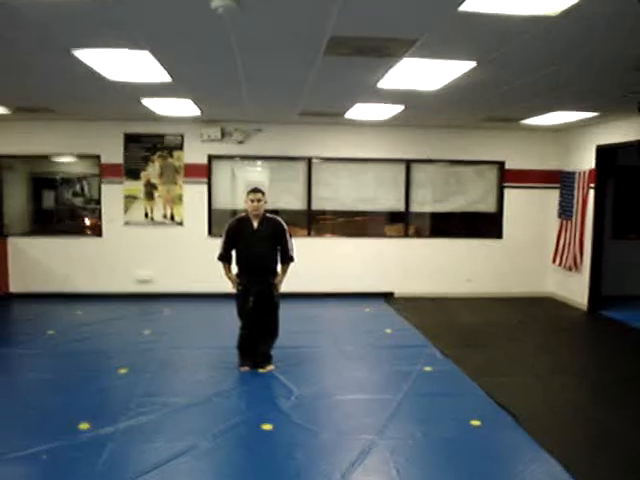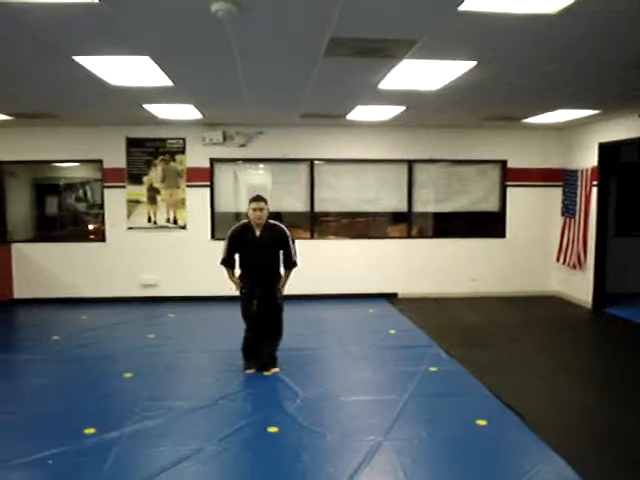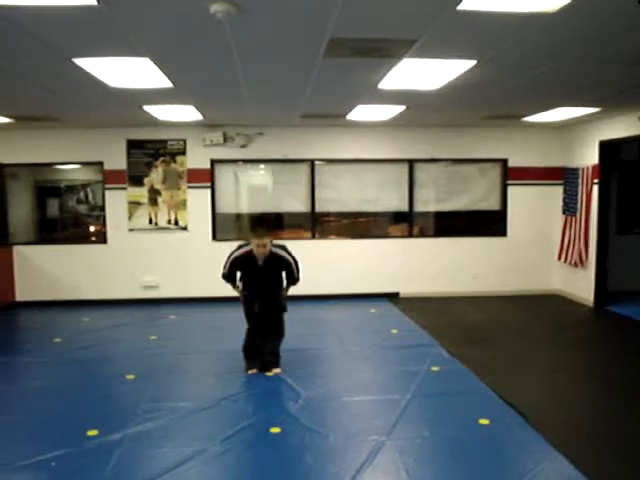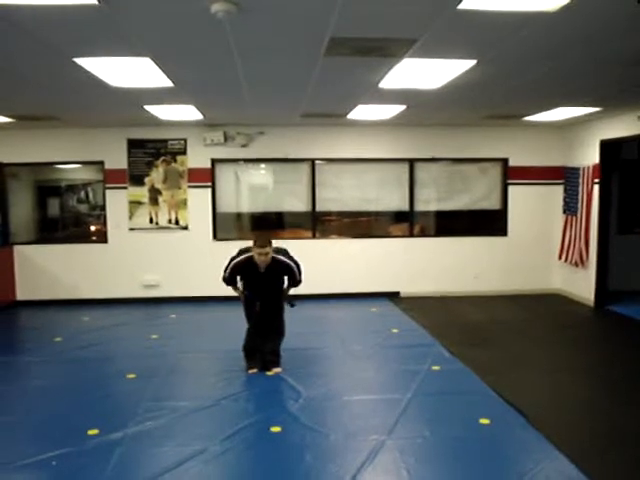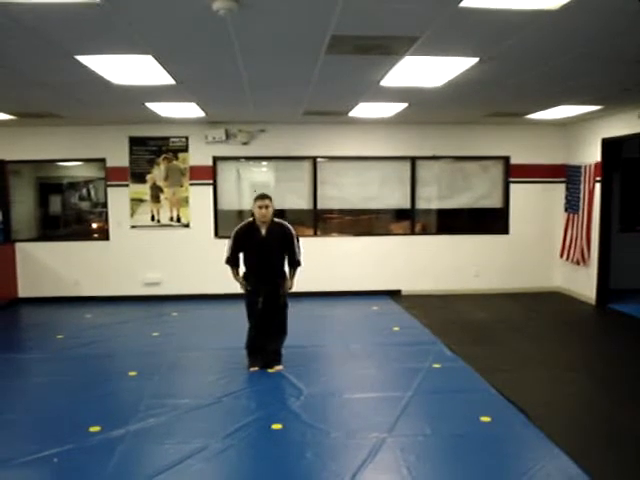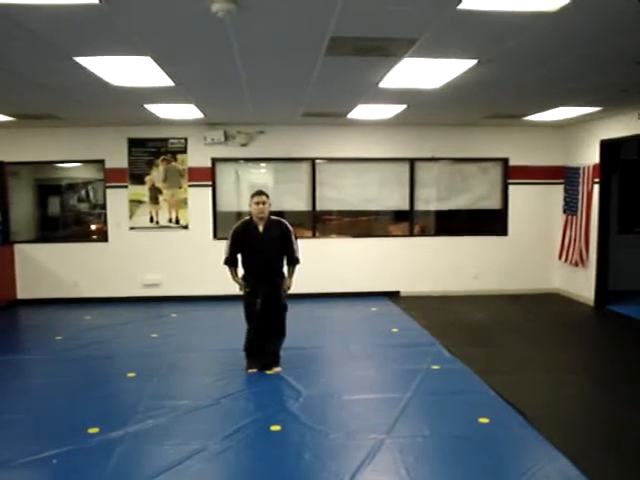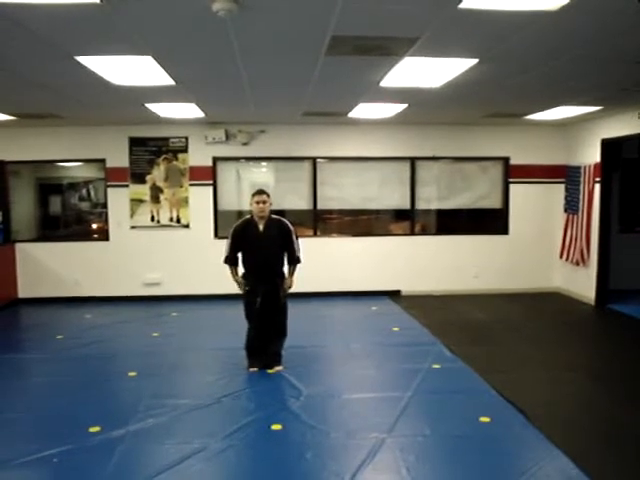
dt=0.4s
person 1, frame 1
left shoulder: (277, 224)
right shoulder: (235, 225)
left elbow: (287, 252)
right elbow: (225, 252)
left wrist: (281, 277)
right wrist: (230, 276)
left hip: (269, 283)
right hip: (244, 283)
left knee: (269, 324)
right knee: (247, 323)
left ankle: (263, 359)
right ankle: (246, 360)
person 1, frame 2
left shoulder: (279, 230)
right shoulder: (237, 231)
left elbow: (290, 258)
right elbow: (228, 258)
left wrist: (283, 281)
right wrist: (233, 279)
left hip: (272, 286)
right hip: (248, 286)
left knee: (273, 326)
right knee: (252, 325)
left ankle: (269, 362)
right ankle: (251, 362)
person 1, frame 3
left shoulder: (282, 256)
right shoulder: (239, 256)
left elbow: (294, 275)
right elbow: (227, 274)
left wrist: (284, 291)
right wrist: (238, 289)
left hip: (273, 293)
right hip: (250, 293)
left knee: (275, 326)
right knee: (254, 326)
left ankle: (271, 362)
right ankle: (252, 363)
person 1, frame 4
left shoulder: (284, 261)
right shoulder: (240, 261)
left elbow: (296, 278)
right elbow: (228, 277)
left wrist: (286, 292)
right wrist: (239, 291)
left hip: (275, 295)
right hip: (251, 295)
left knee: (275, 327)
right knee: (254, 326)
left ankle: (272, 362)
right ankle: (253, 362)
person 1, frame 5
left shoulder: (285, 229)
right shoulder: (242, 230)
left elbow: (294, 256)
right elbow: (232, 255)
left wrist: (290, 280)
right wrist: (238, 278)
left hip: (277, 284)
right hip: (253, 285)
left knee: (278, 323)
right knee: (256, 323)
left ankle: (274, 359)
right ankle: (254, 360)
person 1, frame 6
left shoulder: (282, 227)
right shoulder: (241, 229)
left elbow: (292, 254)
right elbow: (231, 255)
left wrist: (289, 278)
right wrist: (236, 279)
left hip: (276, 284)
right hip: (252, 285)
left knee: (276, 324)
right knee: (254, 325)
left ankle: (272, 361)
right ankle: (253, 361)
person 1, frame 7
left shoulder: (282, 226)
right shoulder: (241, 227)
left elbow: (293, 253)
right elbow: (231, 254)
left wrist: (290, 277)
right wrist: (236, 277)
left hip: (276, 282)
right hip: (252, 283)
left knee: (277, 323)
right knee: (255, 324)
left ankle: (273, 360)
right ankle: (254, 360)
